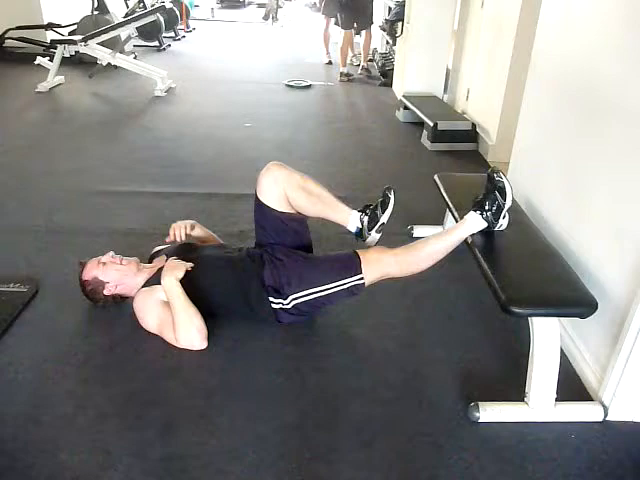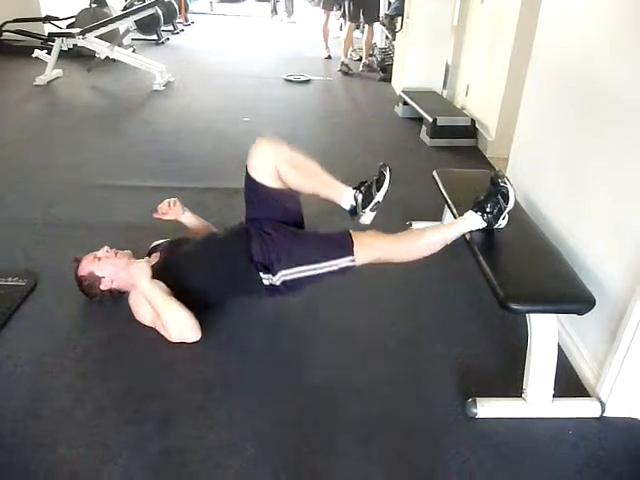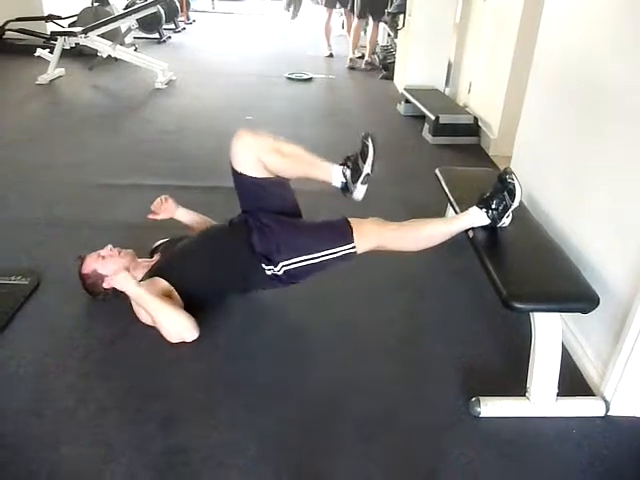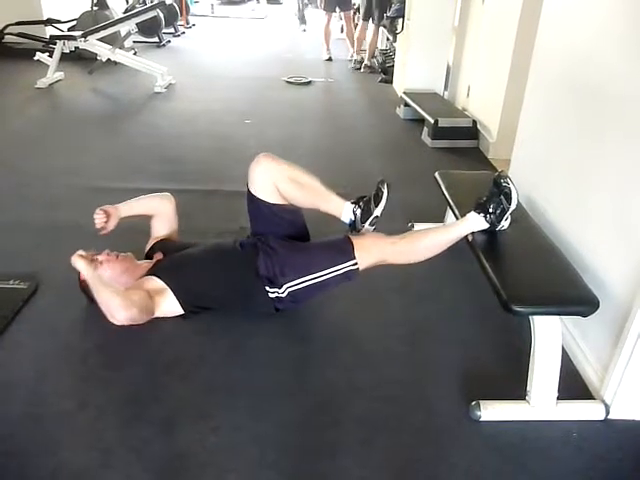
dt=0.5s
person 1, frame 1
left shoulder: (160, 255)
right shoulder: (148, 301)
right elbow: (195, 340)
left wrist: (193, 229)
right wrist: (172, 285)
left hip: (268, 257)
right hip: (278, 290)
left knee: (274, 175)
right knee: (384, 261)
left ankle: (359, 222)
right ankle: (476, 220)
person 1, frame 2
left shoulder: (156, 253)
right shoulder: (142, 299)
right elbow: (188, 332)
left wrist: (183, 214)
right wrist: (146, 285)
left hip: (260, 235)
right hip: (268, 265)
left knee: (266, 151)
right knee: (375, 246)
left ankle: (353, 200)
right ankle: (475, 218)
person 1, frame 3
left shoulder: (162, 250)
right shoulder: (148, 295)
right elbow: (186, 331)
left wrist: (176, 211)
right wrist: (134, 289)
left hip: (258, 228)
right hip: (270, 255)
left knee: (247, 142)
right knee: (375, 232)
left ankle: (343, 176)
right ankle: (479, 215)
person 1, frame 4
left shoulder: (159, 250)
right shoulder: (146, 293)
left elbow: (165, 201)
right elbow: (122, 313)
left wrist: (117, 211)
right wrist: (87, 269)
left hip: (265, 247)
right hip: (275, 280)
left knee: (265, 168)
right knee: (379, 248)
left ankle: (351, 213)
right ankle: (477, 221)
